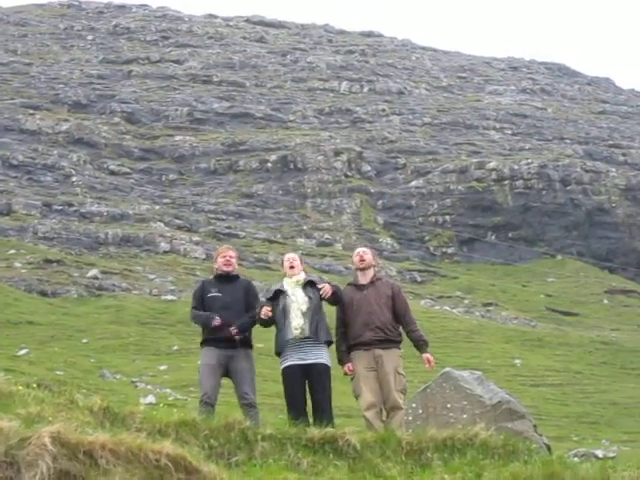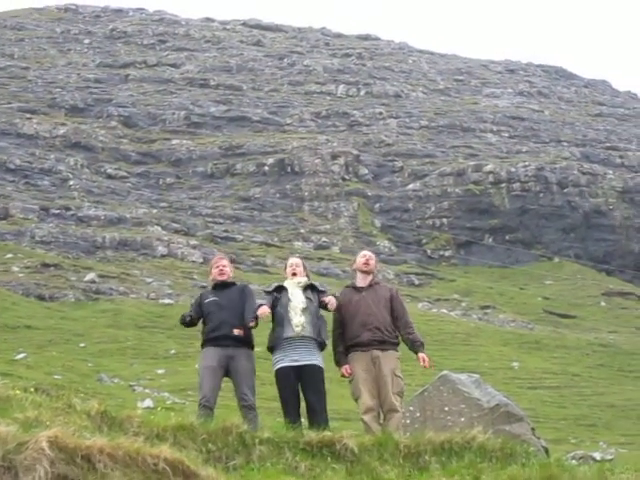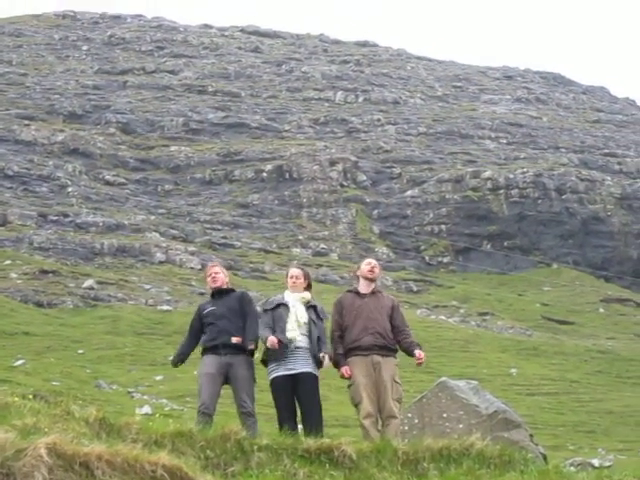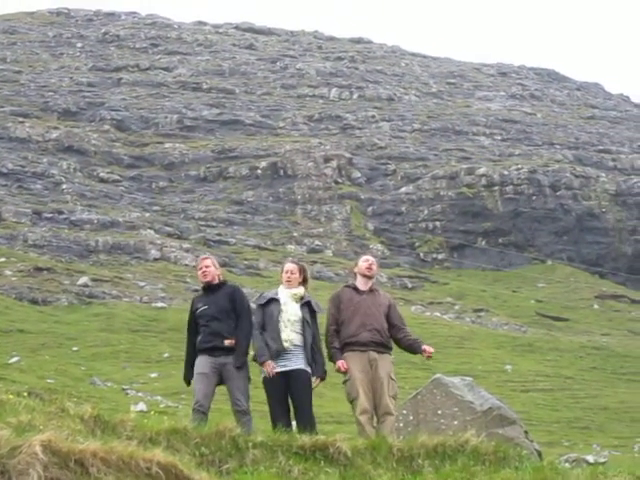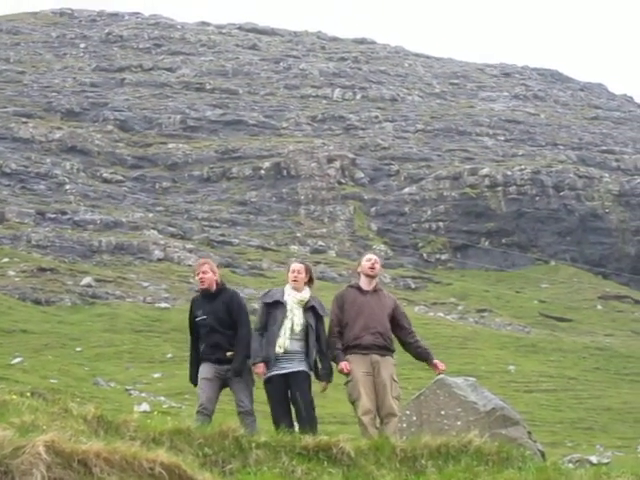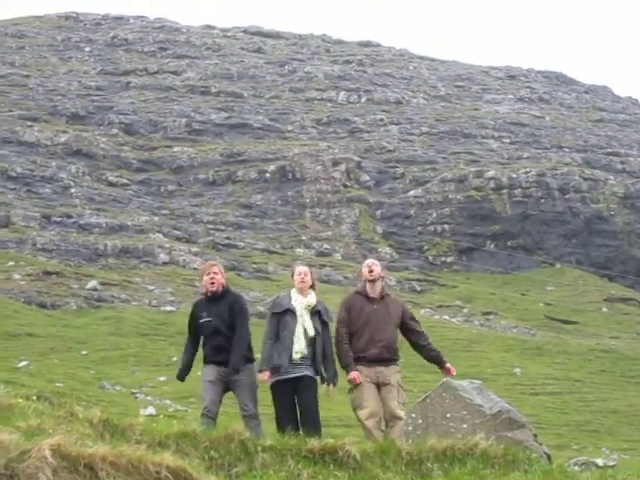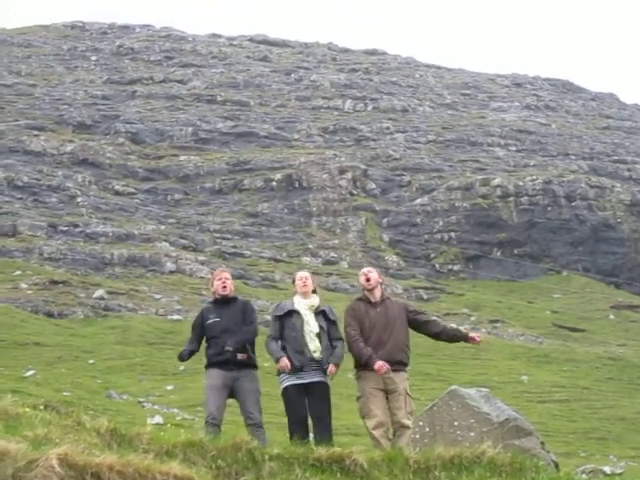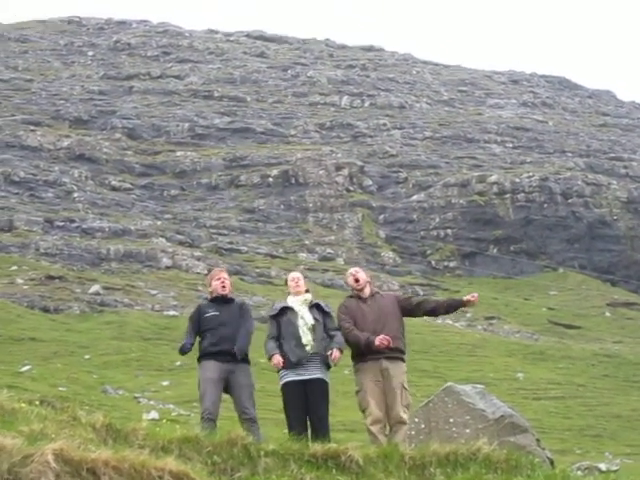
dt=0.2s
person 1, frame 1
left shoulder: (390, 287)
right shoulder: (346, 293)
left elbow: (407, 320)
right elbow: (341, 330)
left wrist: (423, 348)
right wrist: (344, 359)
left hip: (389, 351)
right hip: (361, 354)
left knee: (395, 401)
right knee: (369, 404)
person 1, frame 2
left shoulder: (389, 292)
right shoulder: (343, 296)
left elbow: (404, 323)
right elbow: (338, 332)
left wrist: (418, 348)
right wrist: (341, 361)
left hip: (387, 353)
right hip: (358, 355)
left knee: (392, 404)
right knee: (367, 407)
person 1, frame 3
left shoulder: (389, 301)
right shoulder: (343, 301)
left elbow: (401, 331)
right elbow: (336, 335)
left wrist: (414, 349)
right wrist: (340, 362)
left hip: (386, 359)
right hip: (357, 360)
left knee: (390, 410)
right knee: (366, 411)
person 1, frame 4
left shoulder: (385, 299)
right shoulder: (340, 296)
left elbow: (398, 330)
right elbow: (331, 330)
left wrist: (419, 347)
right wrist: (336, 356)
left hip: (382, 356)
right hip: (354, 356)
left knee: (386, 407)
right knee: (362, 408)
person 1, frame 5
left shoulder: (389, 300)
right shoulder: (344, 296)
left elbow: (406, 332)
right elbow: (334, 331)
left wrist: (428, 358)
right wrist: (339, 358)
left hip: (384, 359)
right hip: (356, 358)
left knee: (390, 409)
right knee: (365, 410)
person 1, frame 6
left shoulder: (396, 304)
right shoulder: (350, 302)
left elbow: (417, 335)
right elbow: (342, 338)
left wrist: (440, 361)
right wrist: (350, 368)
left hip: (389, 367)
right hip: (361, 368)
left knee: (395, 414)
right knee: (369, 414)
person 1, frame 7
left shoulder: (401, 308)
right shoulder: (354, 309)
left elbow: (431, 325)
right elbow: (353, 341)
left wrist: (463, 336)
right wrist: (372, 361)
left hip: (398, 373)
right hip: (369, 374)
left knee: (403, 421)
right knee: (377, 423)
person 1, frame 8
left shoulder: (392, 300)
right shoulder: (346, 306)
left elbow: (425, 305)
right elbow: (349, 334)
left wrist: (460, 302)
right wrist: (372, 341)
left hip: (394, 363)
right hip: (367, 366)
left knee: (398, 415)
right knee: (374, 417)
person 2, frame 1
left shoulder: (246, 285)
right shoulder: (206, 285)
left elbow: (255, 312)
right elbow: (195, 312)
left wrist: (241, 328)
right wrist: (209, 319)
left hip: (241, 349)
right hip: (212, 348)
left knee: (248, 398)
right knee: (207, 397)
person 2, frame 2
left shoulder: (243, 290)
right shoulder: (205, 296)
left elbow: (251, 307)
right elbow: (193, 317)
left wrist: (252, 319)
right wrist: (186, 318)
left hip: (241, 349)
right hip: (212, 349)
left knee: (247, 400)
right knee: (206, 400)
person 2, frame 3
left shoulder: (241, 297)
right shoulder: (204, 306)
left elbow: (252, 319)
right elbow: (193, 336)
left wrist: (251, 341)
right wrist: (179, 356)
left hip: (239, 356)
right hip: (212, 357)
left knee: (246, 407)
right knee: (205, 407)
person 2, frame 4
left shoulder: (233, 291)
right shoulder: (197, 300)
left elbow: (246, 322)
right elbow: (192, 335)
left wrist: (241, 352)
right wrist: (187, 368)
left hip: (233, 356)
right hip: (206, 357)
left knee: (241, 406)
right knee: (199, 405)
person 2, frame 5
left shoulder: (231, 297)
right shoulder: (196, 303)
left elbow: (243, 330)
right elbow: (195, 339)
left wrist: (239, 362)
right wrist: (194, 371)
left hip: (237, 363)
right hip: (209, 364)
left knee: (245, 408)
right knee: (204, 408)
person 2, frame 6
left shoulder: (235, 300)
right shoulder: (199, 306)
left elbow: (242, 332)
right elbow: (193, 338)
left wrist: (236, 362)
right wrist: (185, 365)
left hip: (241, 365)
right hip: (213, 366)
left knee: (250, 411)
right knee: (208, 411)
person 2, frame 7
left shoulder: (244, 306)
right shoulder: (206, 312)
left elbow: (252, 329)
right elbow: (195, 338)
left wrist: (234, 343)
right wrist: (187, 351)
left hip: (245, 369)
right hip: (217, 369)
left knee: (254, 418)
right knee: (213, 418)
person 2, frame 8
left shoulder: (241, 307)
right shoulder: (202, 309)
left elbow: (247, 328)
right elbow: (191, 332)
left wrist: (242, 346)
right wrist: (186, 345)
left hip: (238, 364)
right hip: (211, 363)
left knee: (248, 414)
right knee: (209, 413)
person 3, frame 1
left shoulder: (314, 285)
right shoulder: (278, 292)
left elbow: (335, 298)
right elbow: (268, 321)
left wrist: (332, 288)
right wrist: (263, 315)
left hip: (316, 349)
right hip: (291, 352)
left knee: (322, 401)
right knee: (295, 403)
person 3, frame 2
left shoulder: (312, 290)
right shoulder: (276, 291)
left elbow: (326, 300)
right elbow: (266, 305)
left wrist: (332, 298)
right wrist: (262, 308)
left hip: (310, 351)
right hip: (284, 352)
left knee: (316, 403)
right knee: (289, 406)
person 3, frame 3
left shoulder: (313, 307)
right shoulder: (274, 304)
left elbow: (320, 335)
right elbow: (264, 327)
left wrist: (324, 353)
right wrist: (268, 337)
left hip: (305, 362)
right hip: (279, 363)
left knee: (312, 411)
right knee: (285, 415)
person 3, frame 4
left shoulder: (307, 303)
right shoulder: (267, 299)
left elbow: (314, 337)
right elbow: (257, 330)
left wrist: (319, 370)
right wrist: (263, 357)
left hip: (299, 360)
right hip: (274, 361)
left knee: (304, 408)
right knee: (278, 413)
person 3, frame 5
left shoulder: (313, 305)
right shoulder: (272, 298)
left elbow: (321, 340)
right elbow: (259, 331)
left wrist: (325, 373)
right wrist: (258, 359)
left hip: (300, 363)
right hip: (274, 364)
left knee: (305, 408)
right knee: (280, 415)
person 3, frame 6
left shoulder: (319, 309)
right shoulder: (280, 303)
left elbow: (326, 343)
right elbow: (269, 338)
left wrist: (331, 376)
right wrist: (265, 367)
left hip: (307, 370)
right hip: (281, 370)
left knee: (310, 413)
right knee: (285, 418)
person 3, frame 7
left shoulder: (325, 311)
right shoulder: (284, 309)
left elbow: (337, 339)
right elbow: (271, 339)
left wrist: (335, 360)
right wrist: (280, 356)
left hip: (318, 374)
right hip: (292, 374)
left knee: (322, 420)
right knee: (297, 423)
person 3, frame 8
left shoulder: (320, 307)
right shoulder: (279, 310)
left elbow: (334, 331)
right elbow: (271, 338)
left wrist: (337, 347)
right wrist: (274, 353)
left hip: (317, 368)
right hip: (291, 370)
left knee: (319, 417)
right knee: (296, 420)
